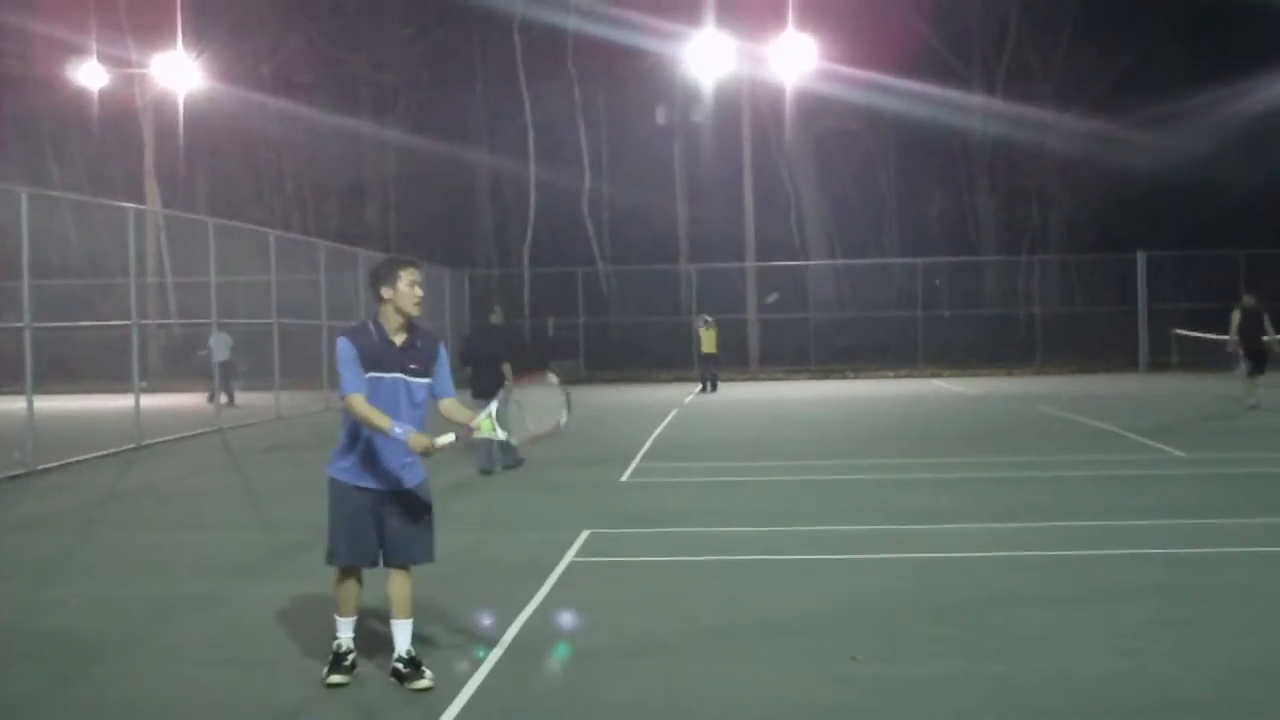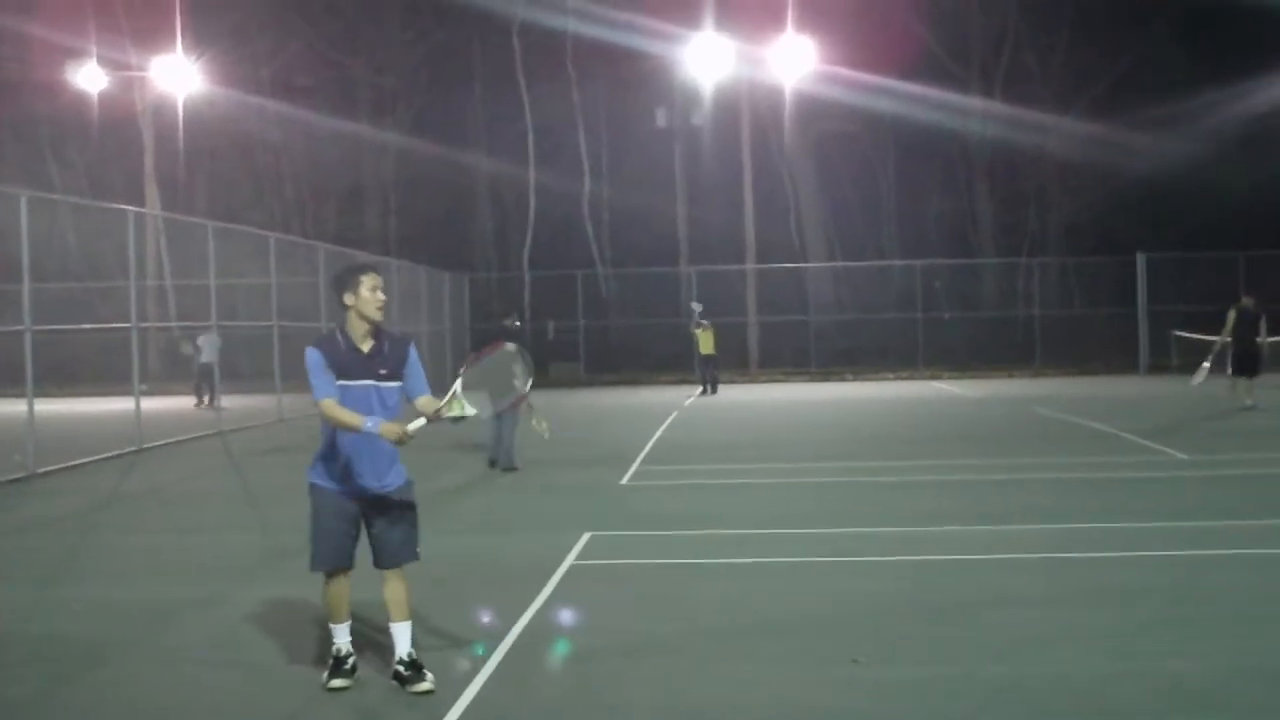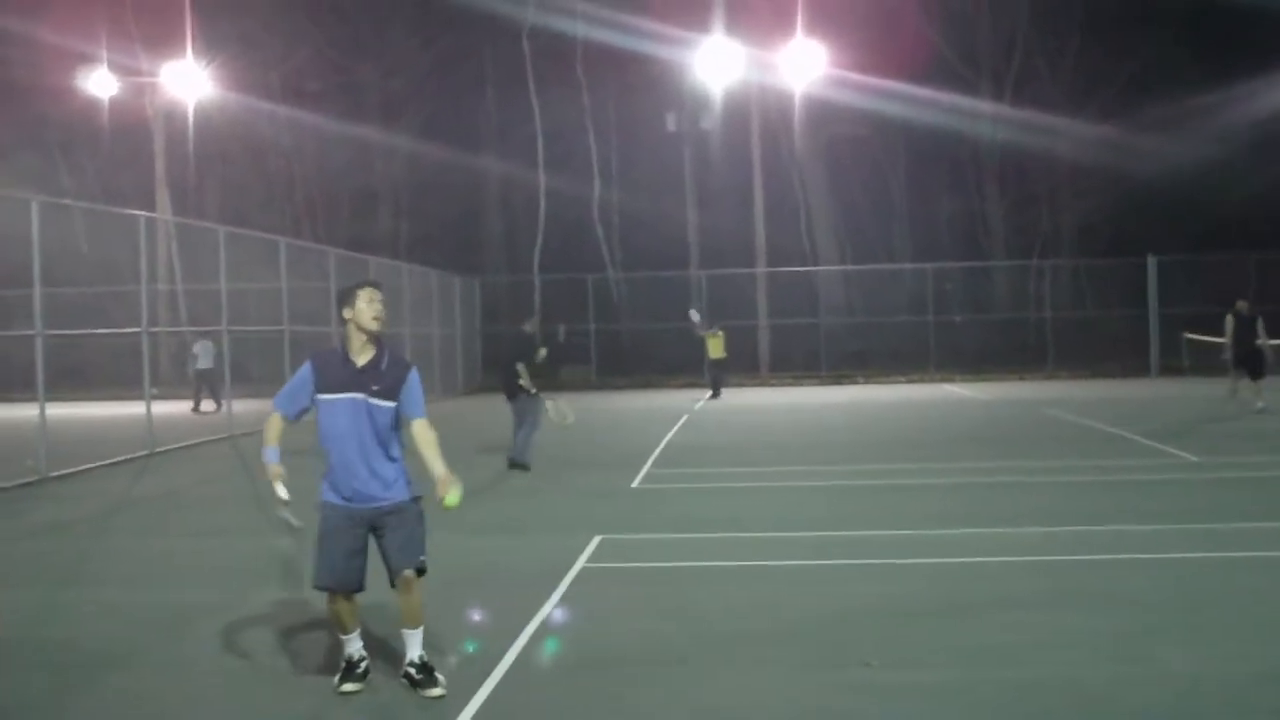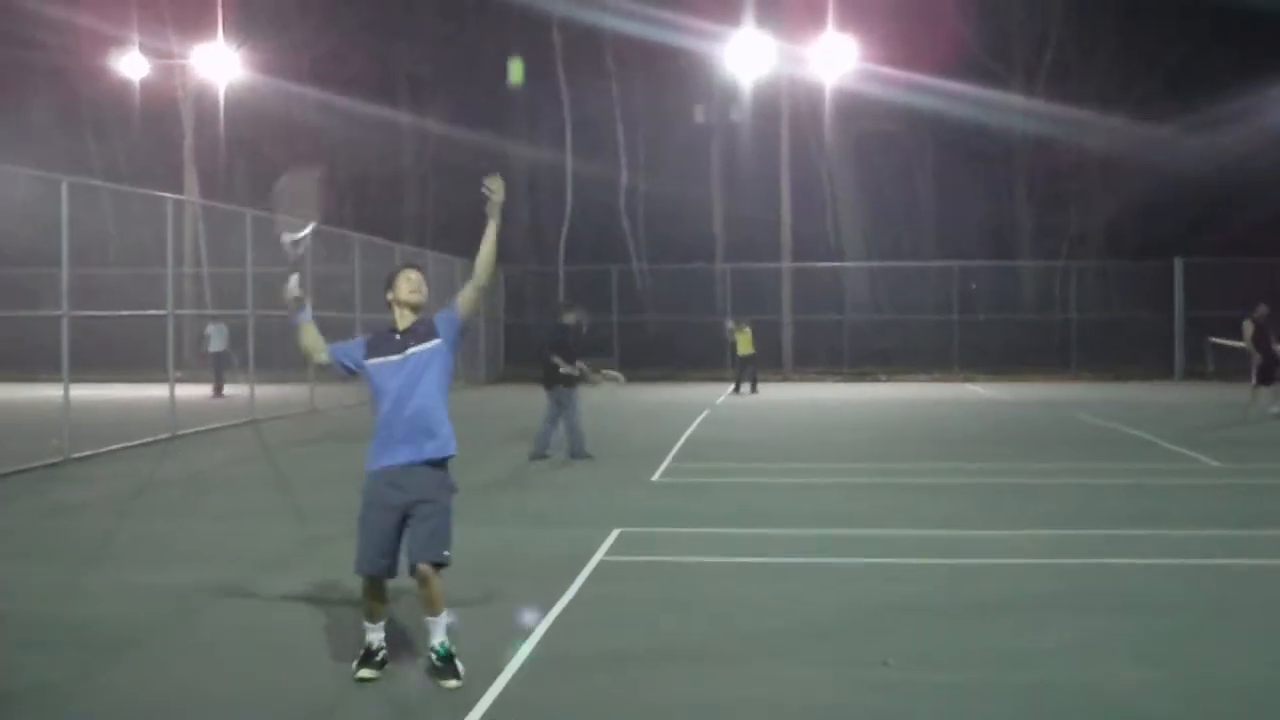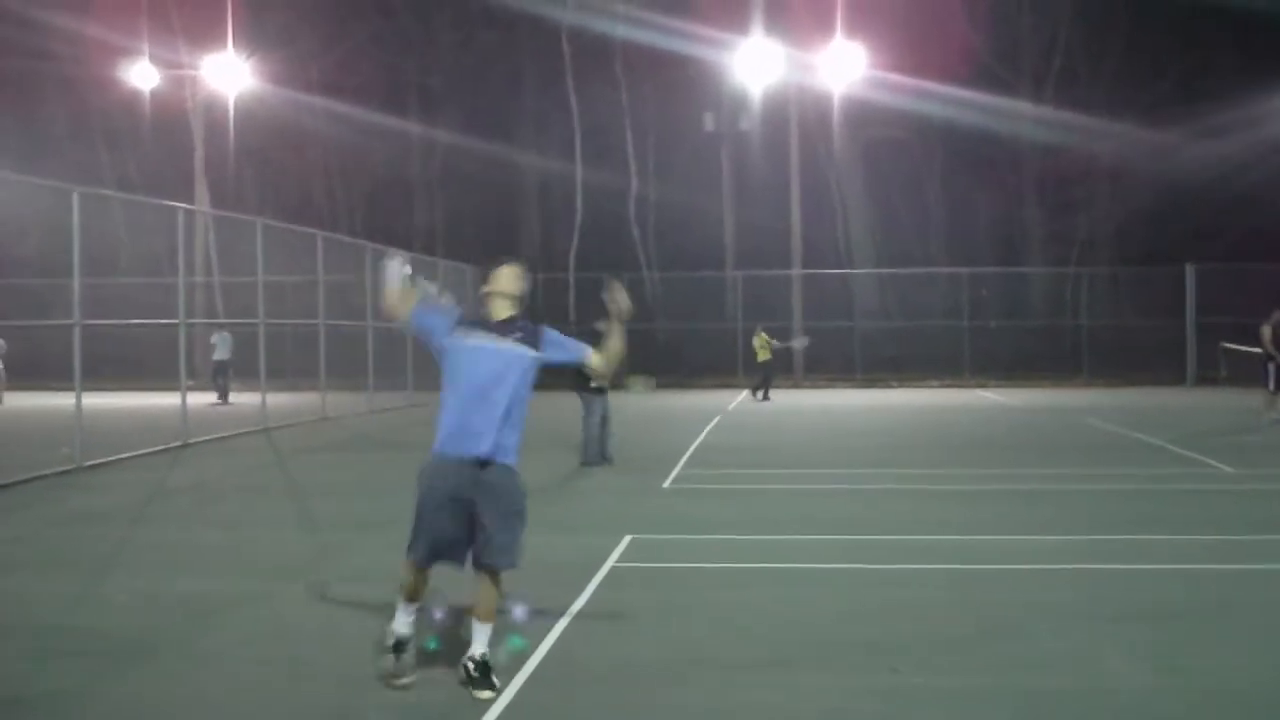
dt=0.4s
person 1, frame 1
left shoulder: (431, 346)
right shoulder: (352, 342)
left elbow: (445, 401)
right elbow: (356, 405)
left wrist: (470, 419)
right wrist: (404, 433)
left hip: (406, 479)
right hip: (354, 476)
left knee: (401, 564)
right knee: (349, 565)
left ankle: (403, 655)
right ankle: (344, 647)
person 1, frame 2
left shoulder: (401, 350)
right shoulder: (321, 352)
left elbow: (423, 400)
right elbow: (330, 409)
right wrist: (376, 427)
left hip: (389, 482)
right hip: (335, 482)
left knee: (395, 567)
right knee: (335, 569)
left ankle: (404, 657)
right ankle: (342, 651)
person 1, frame 3
left shoulder: (401, 372)
right shoulder: (318, 369)
left elbow: (419, 427)
right elbow: (278, 414)
left wrist: (440, 472)
right wrist: (271, 456)
left hip: (395, 497)
right hip: (341, 501)
left knee: (408, 576)
right knee: (337, 588)
left ankle: (415, 660)
right ankle: (355, 656)
person 1, frame 4
left shoulder: (442, 330)
right shoulder: (370, 347)
left elbow: (479, 280)
right elbow: (319, 353)
left wrist: (494, 217)
right wrist: (301, 310)
left hip: (430, 473)
right hip: (382, 474)
left knee: (426, 569)
right knee: (372, 572)
left ankle: (438, 648)
right ankle: (375, 644)
person 1, frame 5
left shoulder: (539, 339)
right shoulder: (457, 327)
left elbow: (604, 363)
right elbow: (395, 307)
left wrist: (617, 320)
right wrist: (395, 266)
left hip: (498, 472)
right hip: (450, 463)
left knee: (492, 568)
right knee: (421, 559)
left ankle: (477, 659)
right ankle: (401, 630)
